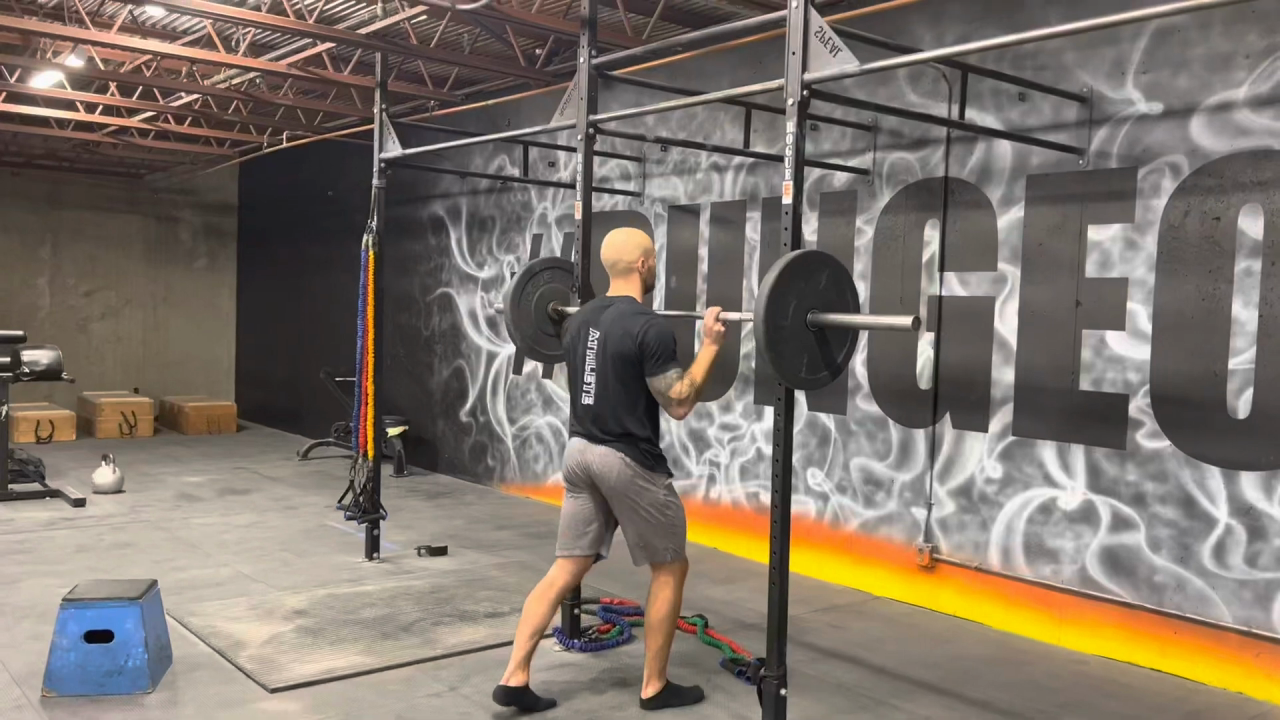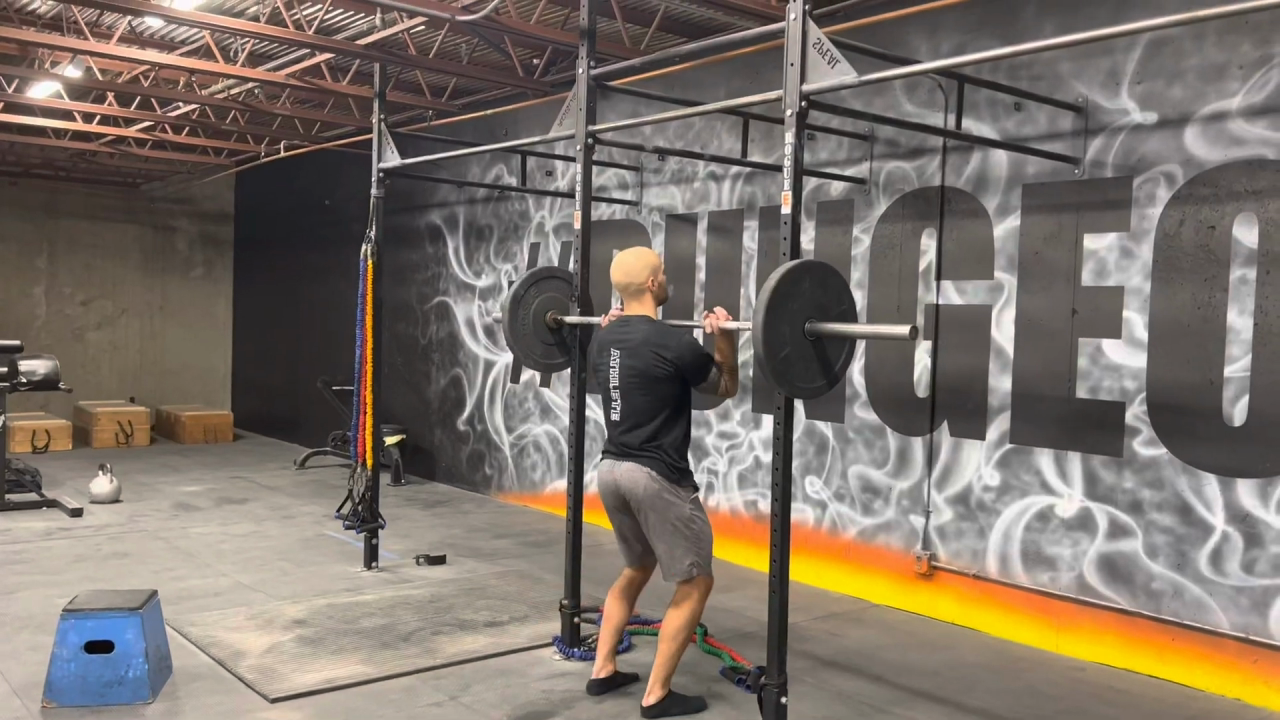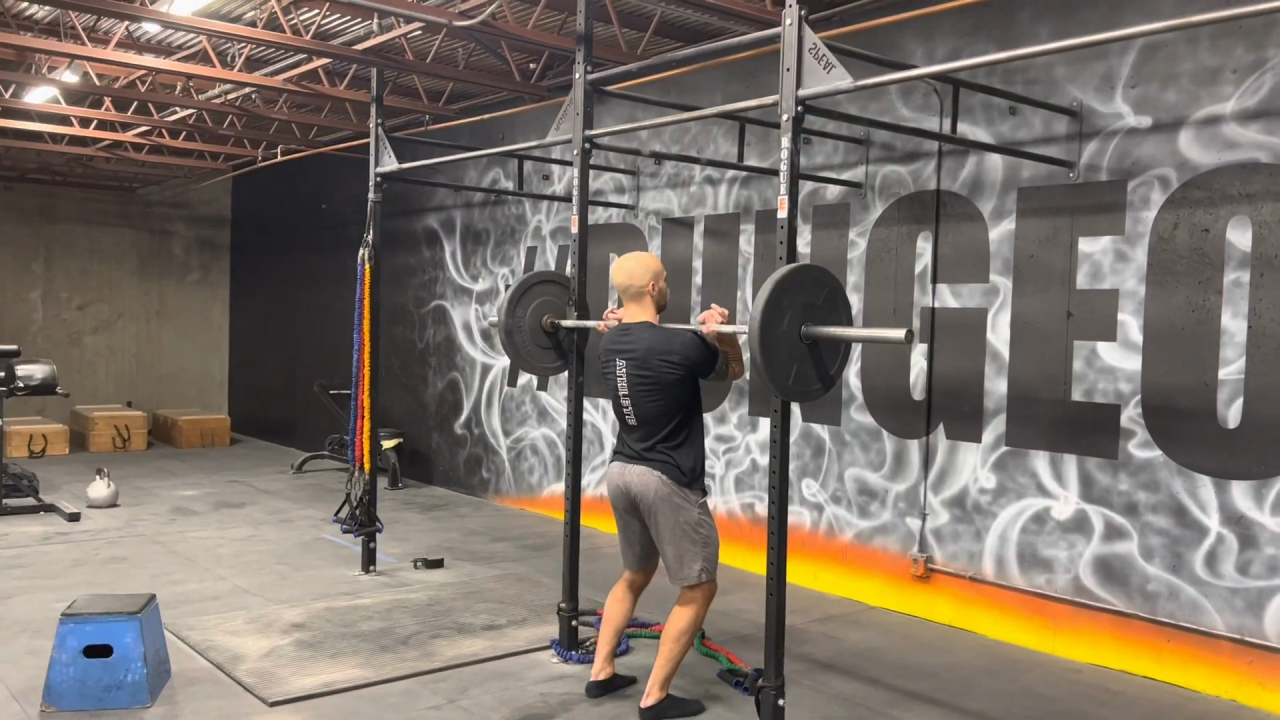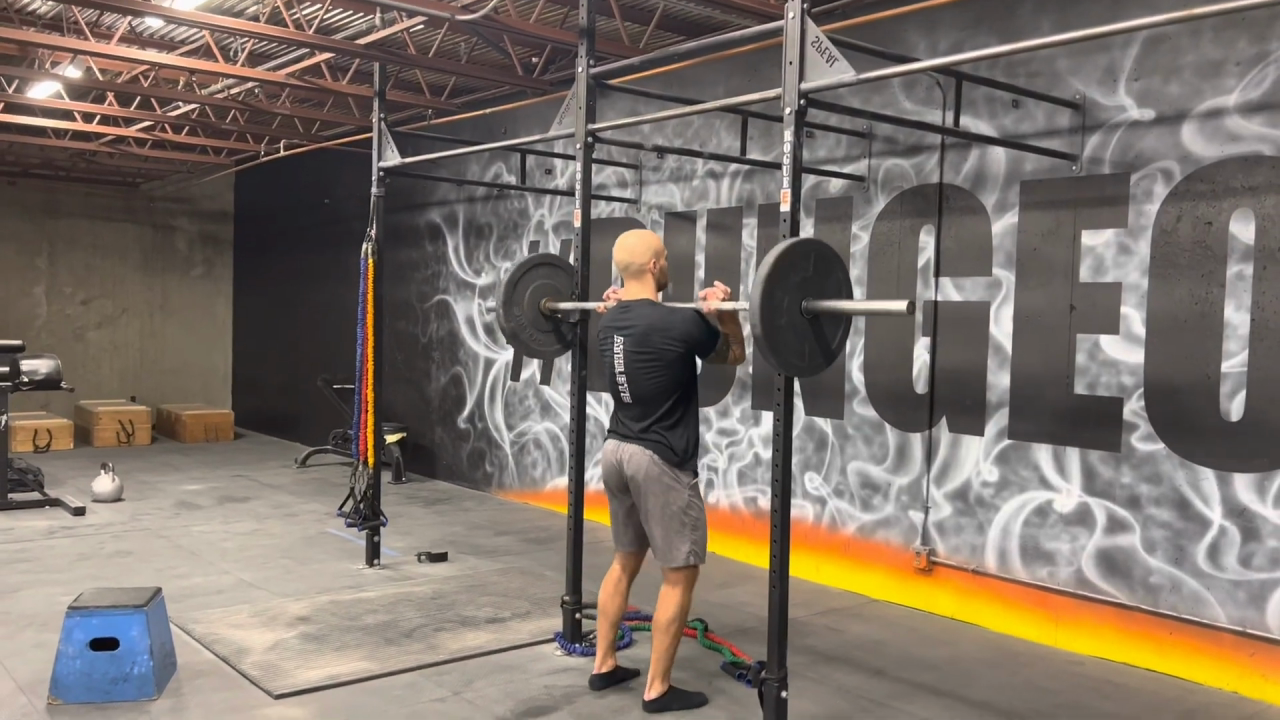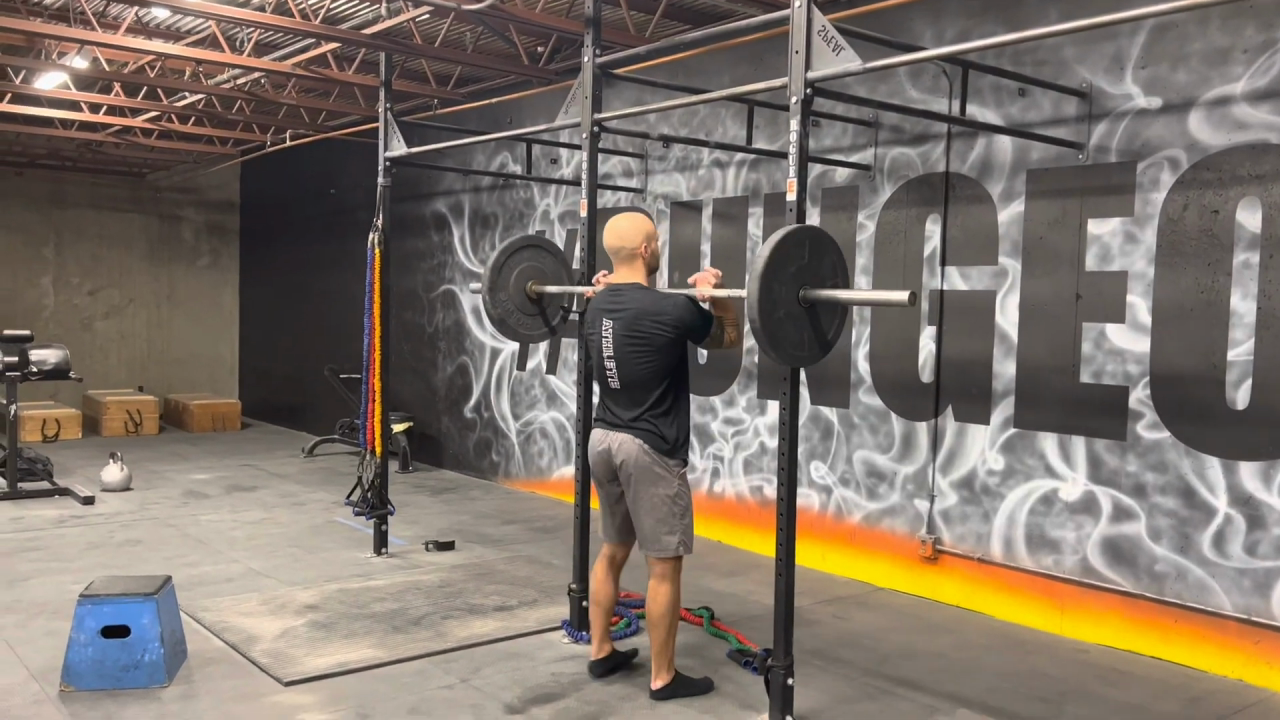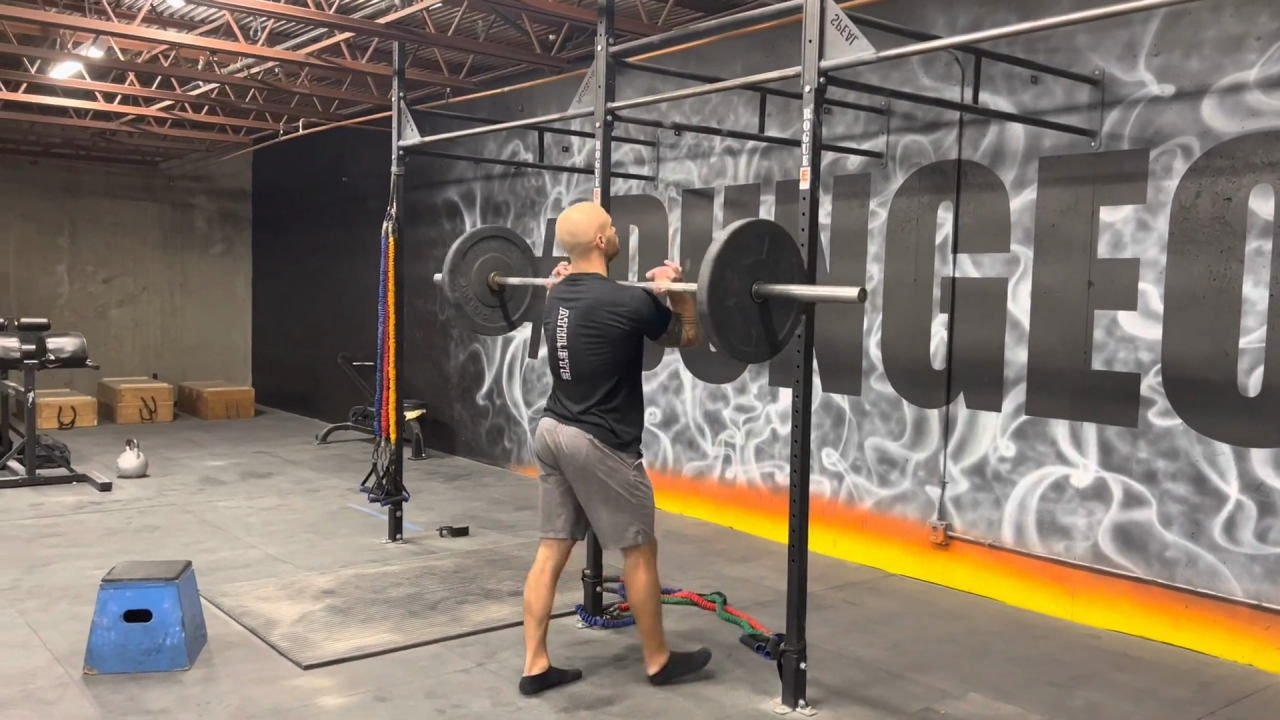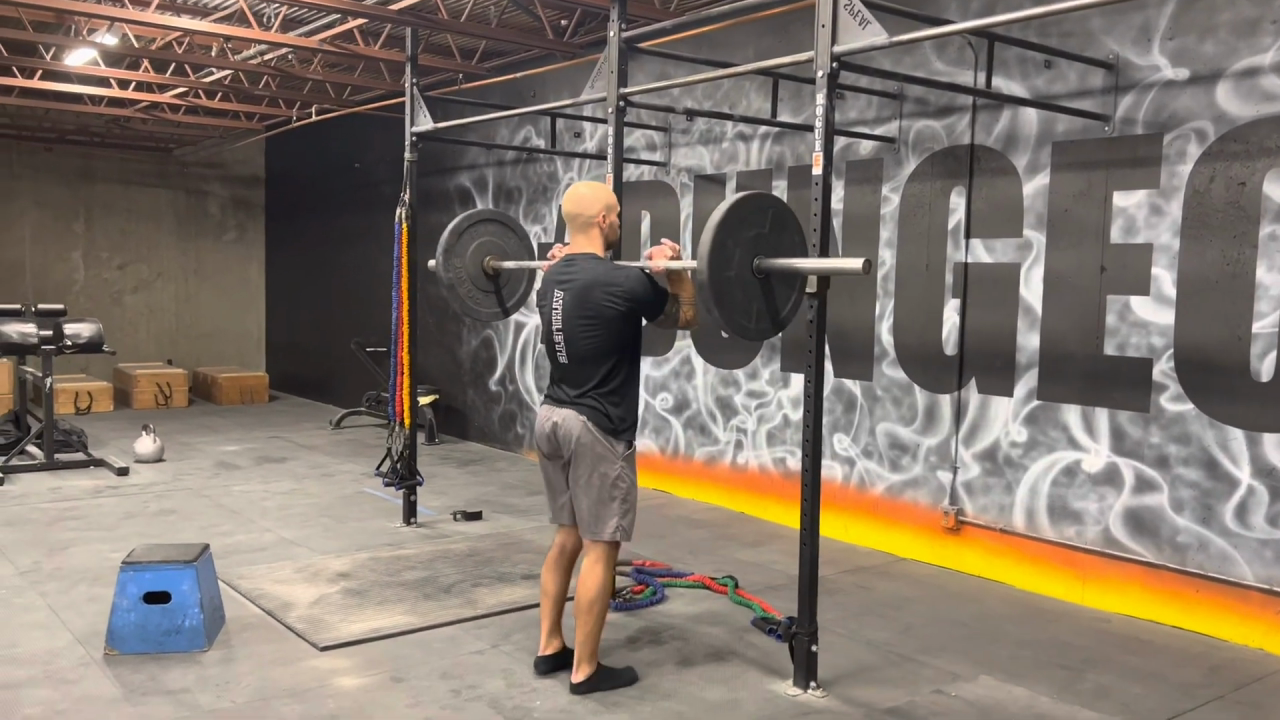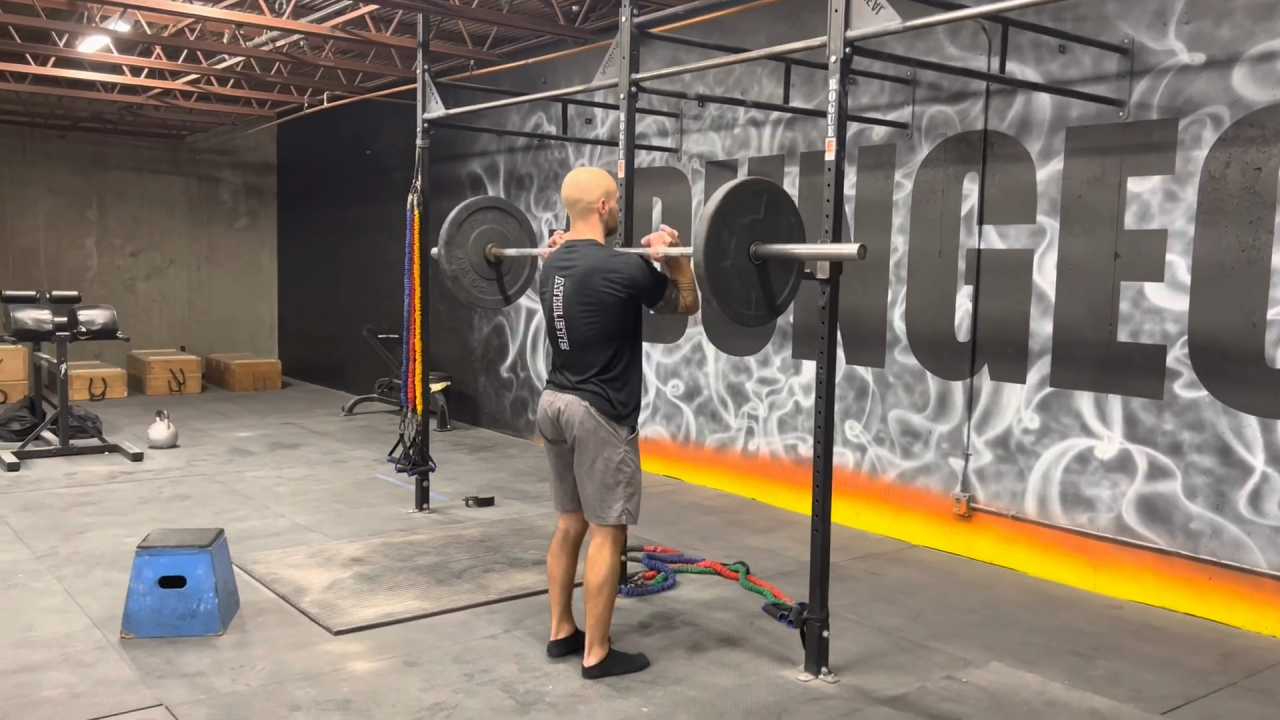
dt=0.5s
person 1, frame 1
left shoulder: (580, 319)
right shoulder: (650, 328)
right elbow: (679, 404)
right wrist: (711, 345)
left hip: (578, 453)
right hip: (630, 462)
left knee: (568, 568)
right knee: (671, 569)
left ankle: (515, 678)
right ankle: (654, 686)
person 1, frame 2
left shoulder: (603, 338)
right shoulder: (674, 344)
right elbow: (726, 389)
right wrist: (724, 341)
left hip: (611, 469)
right hip: (657, 477)
left knee: (638, 568)
right knee: (695, 582)
left ankle: (603, 670)
person 1, frame 3
left shoulder: (610, 343)
right shoulder: (680, 345)
right elbow: (734, 370)
right wrist: (720, 333)
left hip: (621, 472)
right hip: (667, 481)
left knee: (635, 575)
right knee: (698, 589)
left ankle: (601, 672)
person 1, frame 4
left shoulder: (610, 321)
right shoulder: (679, 323)
right elbow: (735, 355)
right wrist: (722, 313)
left hip: (616, 451)
right hip: (660, 461)
left knee: (625, 561)
right knee: (680, 573)
left ankle: (603, 666)
right ankle: (657, 689)
person 1, frame 5
left shoulder: (597, 305)
right shoulder: (672, 309)
right elbow: (729, 339)
right wrist: (717, 297)
left hip: (602, 439)
right hip: (650, 450)
left knee: (614, 549)
right knee: (664, 563)
left ankle: (602, 650)
right ankle: (664, 677)
person 1, frame 6
left shoulder: (557, 296)
right shoulder: (628, 302)
right elbow: (687, 336)
right wrist: (676, 292)
left hip: (552, 432)
right hip: (600, 443)
left knee: (551, 551)
right knee: (639, 552)
left ankle: (535, 665)
right ankle: (658, 660)
person 1, frame 7
left shoulder: (552, 277)
right shoulder: (625, 282)
right elbow: (686, 317)
right wrist: (674, 269)
left hip: (551, 417)
right hip: (597, 428)
left knee: (568, 539)
right knee: (599, 549)
left ankle: (550, 647)
right ankle: (585, 669)
person 1, frame 8
left shoulder: (552, 264)
right shoulder: (624, 269)
right elbow: (686, 303)
right wrist: (672, 254)
left hip: (554, 403)
right hip: (599, 414)
left knee: (571, 524)
right knee: (607, 533)
left ankle: (561, 632)
right ankle: (597, 654)
